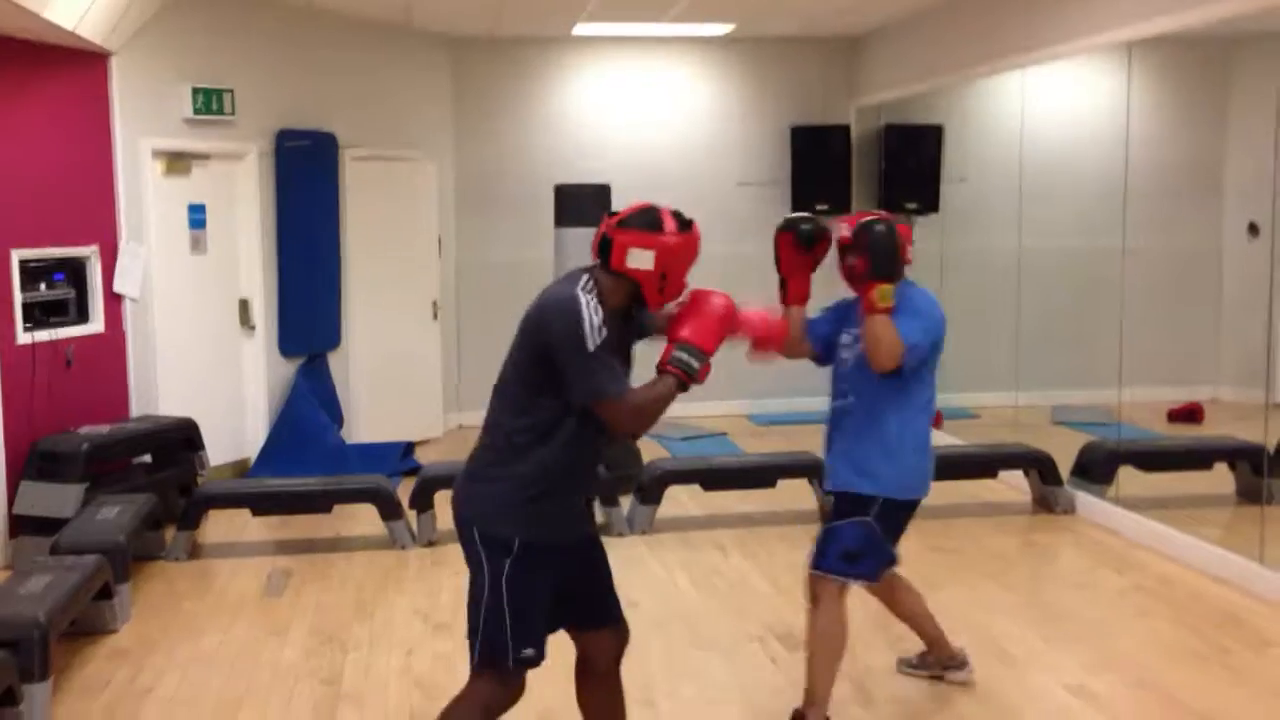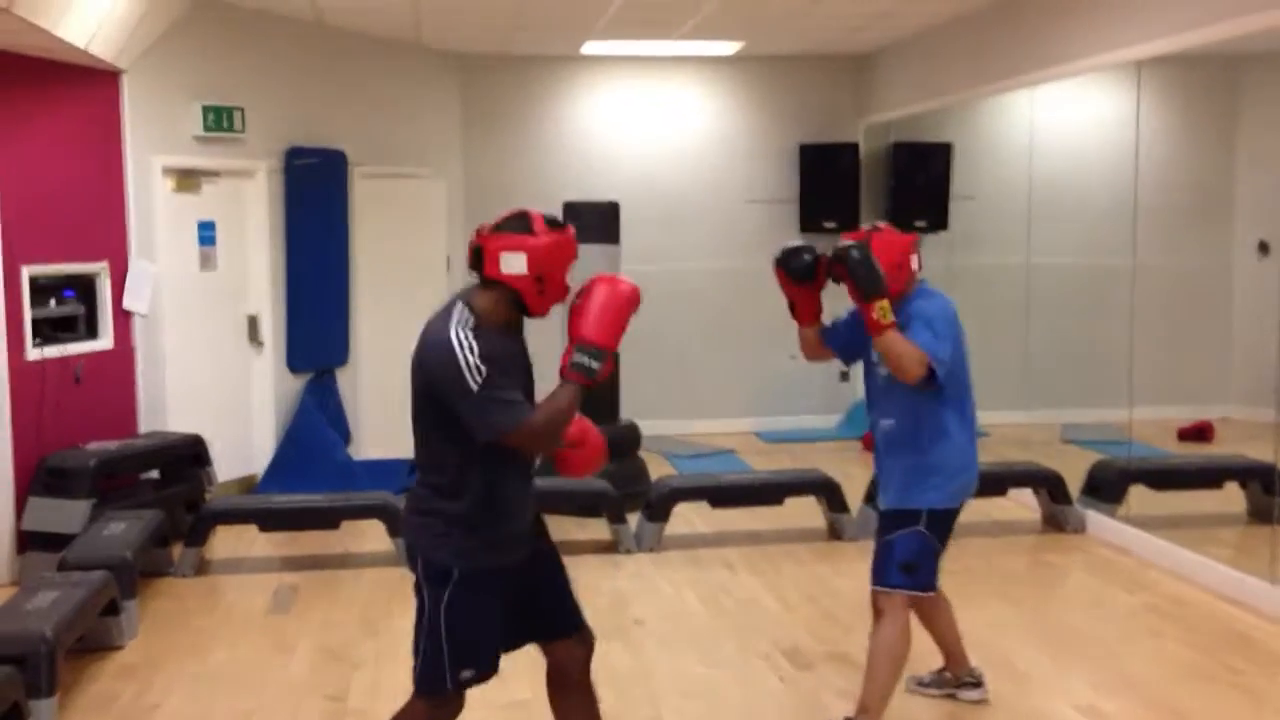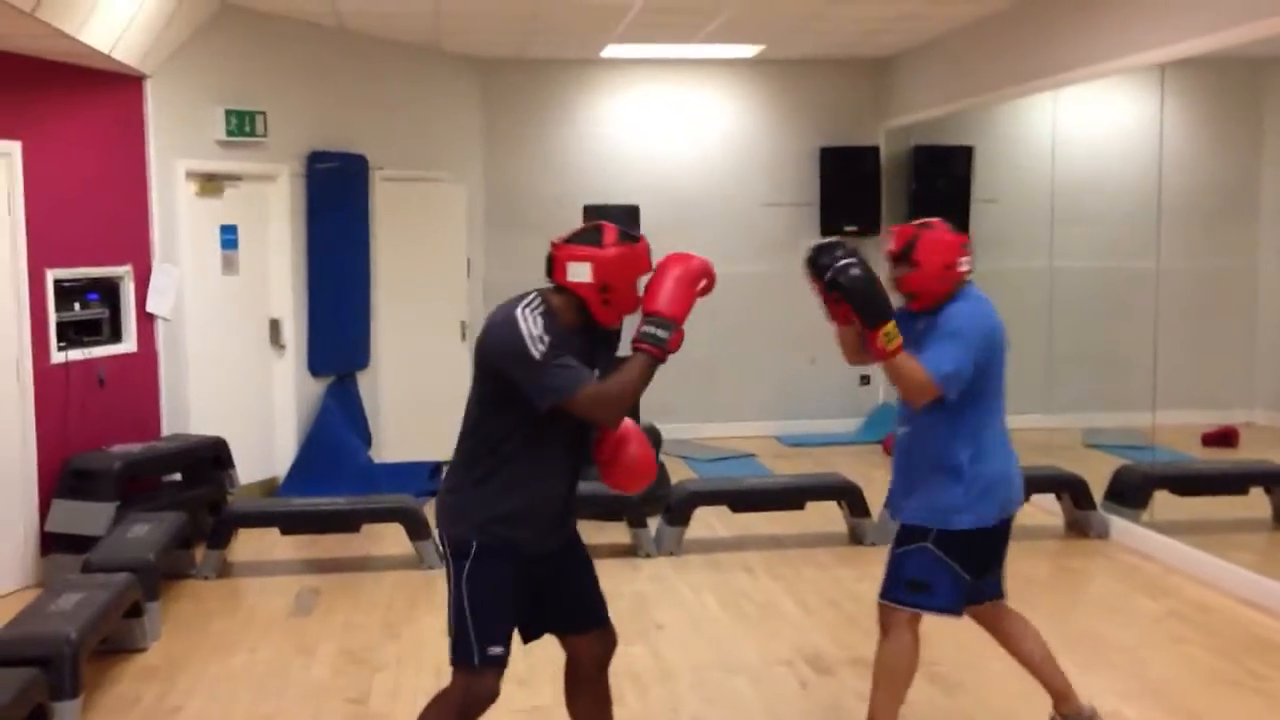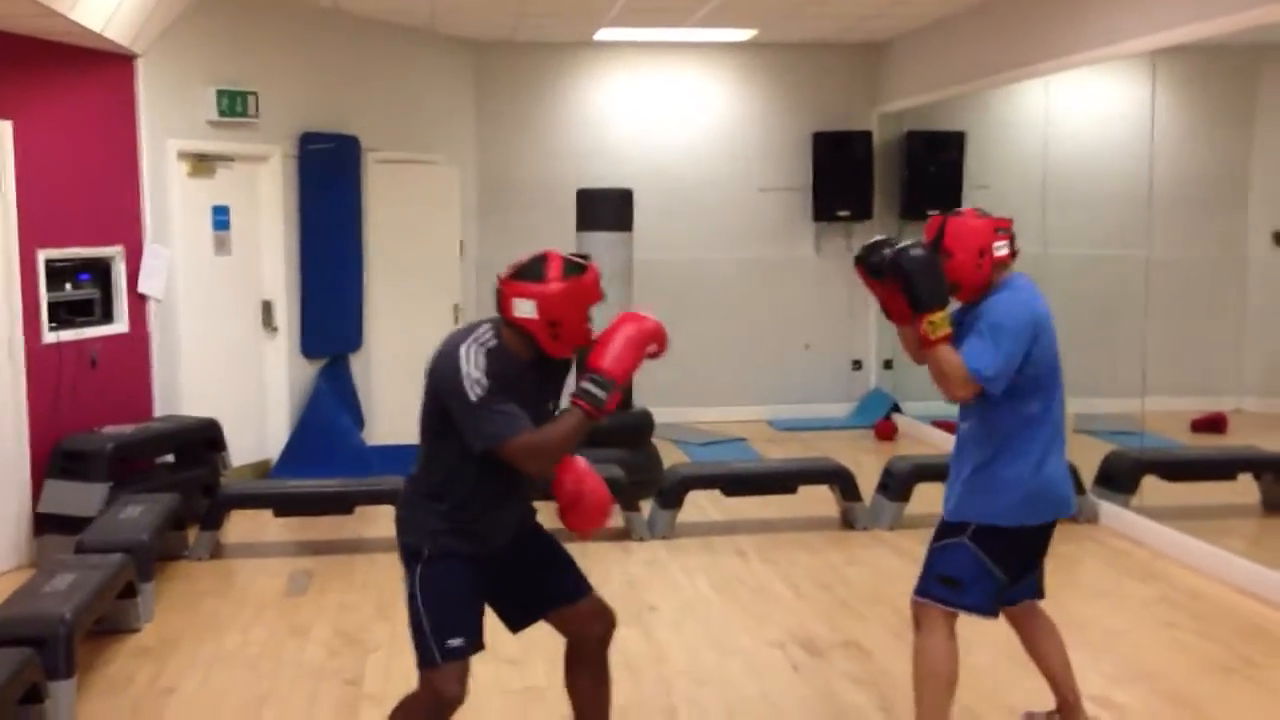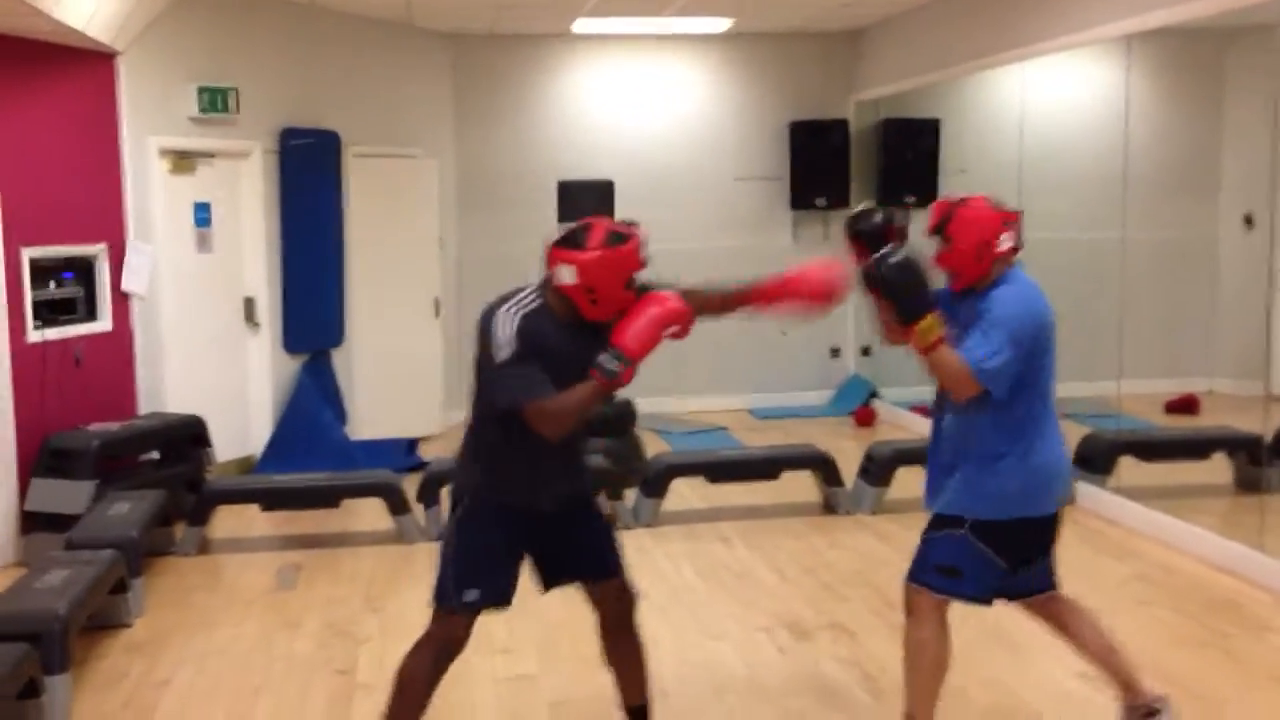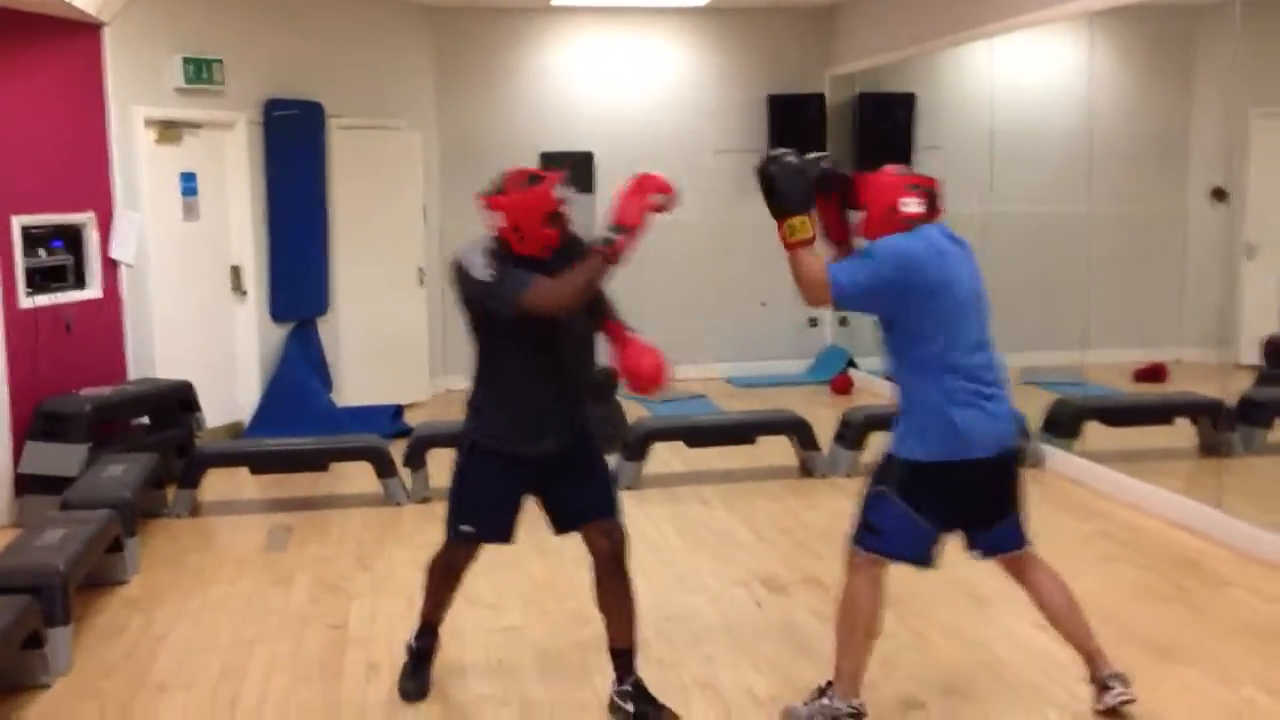
dt=0.5s
person 1, frame 1
left shoulder: (919, 307)
right shoulder: (850, 311)
left elbow: (884, 358)
right elbow: (794, 345)
left wrist: (879, 285)
right wrist: (796, 278)
left hip: (884, 473)
right hip: (858, 468)
left knee: (825, 585)
right knee: (872, 571)
right ankle: (946, 655)
person 1, frame 2
left shoulder: (930, 310)
right shoulder: (883, 310)
left elbow: (911, 370)
right elbow: (817, 349)
left wrist: (872, 303)
right wrist: (803, 299)
left hip: (930, 475)
right hip: (909, 472)
left knee: (892, 598)
right knee: (916, 581)
right ankle: (961, 673)
person 1, frame 3
left shoulder: (966, 318)
right shoulder: (928, 312)
left elbow: (918, 391)
right elbow: (857, 353)
left wrist: (880, 323)
right wrist: (840, 301)
left hip: (952, 498)
right hip: (979, 490)
left knee: (897, 612)
right knee: (987, 607)
person 1, frame 4
left shoulder: (1009, 309)
right shoulder: (996, 300)
left elbow: (960, 387)
right elbow: (926, 353)
left wrist: (927, 311)
right wrist: (897, 298)
left hip: (1000, 491)
right hip: (1028, 486)
left knee: (932, 611)
right knee: (1019, 605)
person 1, frame 5
left shoulder: (1015, 306)
right shoulder: (970, 292)
left elbow: (962, 385)
right elbow: (897, 333)
left wrist: (919, 314)
right wrist: (878, 265)
left hip: (998, 486)
right hip: (1024, 481)
left knee: (924, 599)
right knee: (1043, 599)
person 1, frame 6
left shoulder: (900, 255)
right shoulder: (948, 246)
left elbow: (816, 290)
right elbow: (856, 274)
left wrist: (794, 217)
right wrist: (829, 213)
left hip: (935, 444)
right hip: (993, 436)
left knee: (865, 561)
right knee: (1017, 560)
person 2, frame 1
left shoulder: (607, 297)
right shoulder: (572, 308)
left elbow: (659, 316)
right elbow: (626, 421)
left wrist: (733, 323)
right wrist: (686, 358)
left hip: (557, 513)
right hip: (508, 518)
left knee: (606, 642)
person 2, frame 2
left shoulder: (502, 319)
right shoulder: (453, 344)
right elbow: (534, 438)
left wrist: (563, 425)
right wrist: (588, 355)
left hip: (516, 530)
right hip: (457, 547)
left knee: (572, 651)
person 2, frame 3
left shoulder: (593, 325)
right shoulder: (519, 328)
right elbow: (600, 406)
left wrist: (616, 430)
right wrist: (660, 328)
left hip: (548, 523)
right hip: (487, 528)
left knee: (593, 648)
person 2, frame 4
left shoulder: (550, 352)
right shoulder: (467, 362)
right elbow: (531, 456)
left wrist: (567, 465)
right wrist: (603, 383)
left hip: (510, 528)
right hip: (445, 539)
left knee: (594, 626)
person 2, frame 5
left shoulder: (604, 306)
right shoulder: (510, 322)
left elbow: (688, 300)
right elbow: (551, 422)
left wrist: (771, 290)
right wrist: (619, 359)
left hip: (562, 488)
right hip: (492, 496)
left knee: (615, 602)
right knee: (449, 632)
person 2, frame 6
left shoulder: (569, 248)
right shoulder: (480, 265)
left elbow: (590, 303)
right elbow: (555, 300)
left wrist: (624, 340)
right wrist: (620, 234)
left hip: (568, 432)
right hip: (498, 440)
left knee: (610, 547)
right knee: (458, 551)
right ankle: (423, 644)
